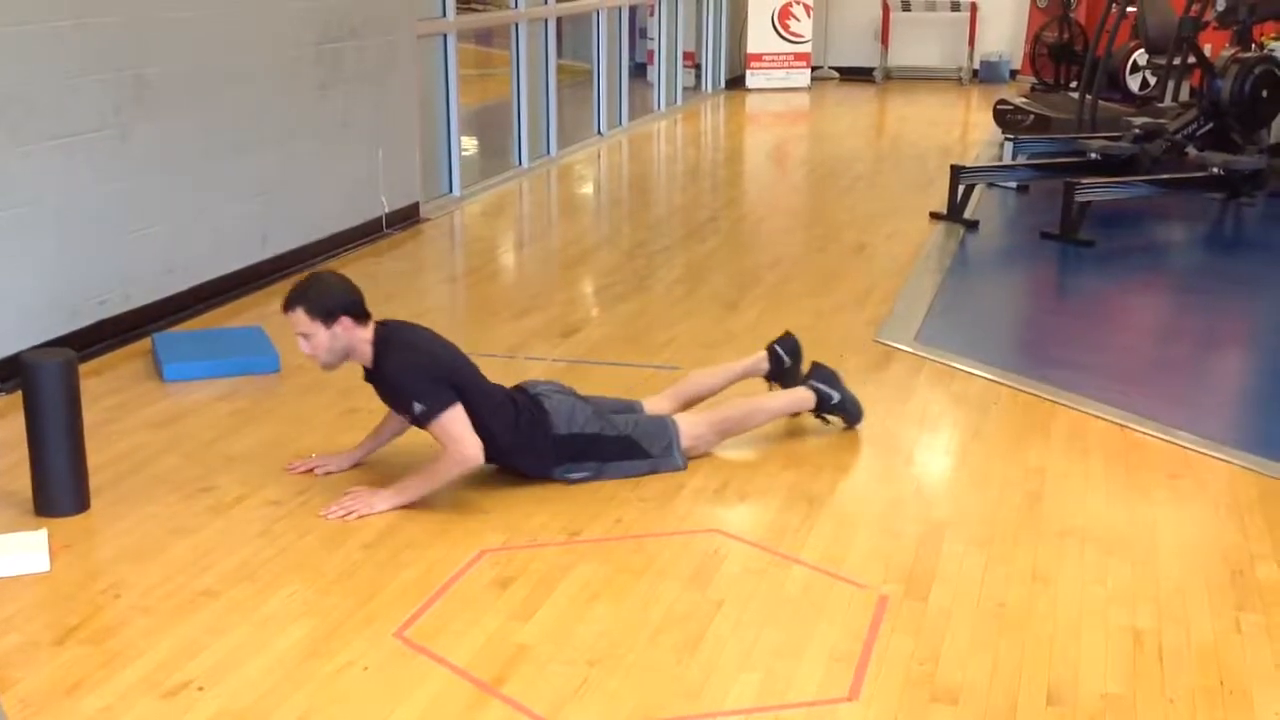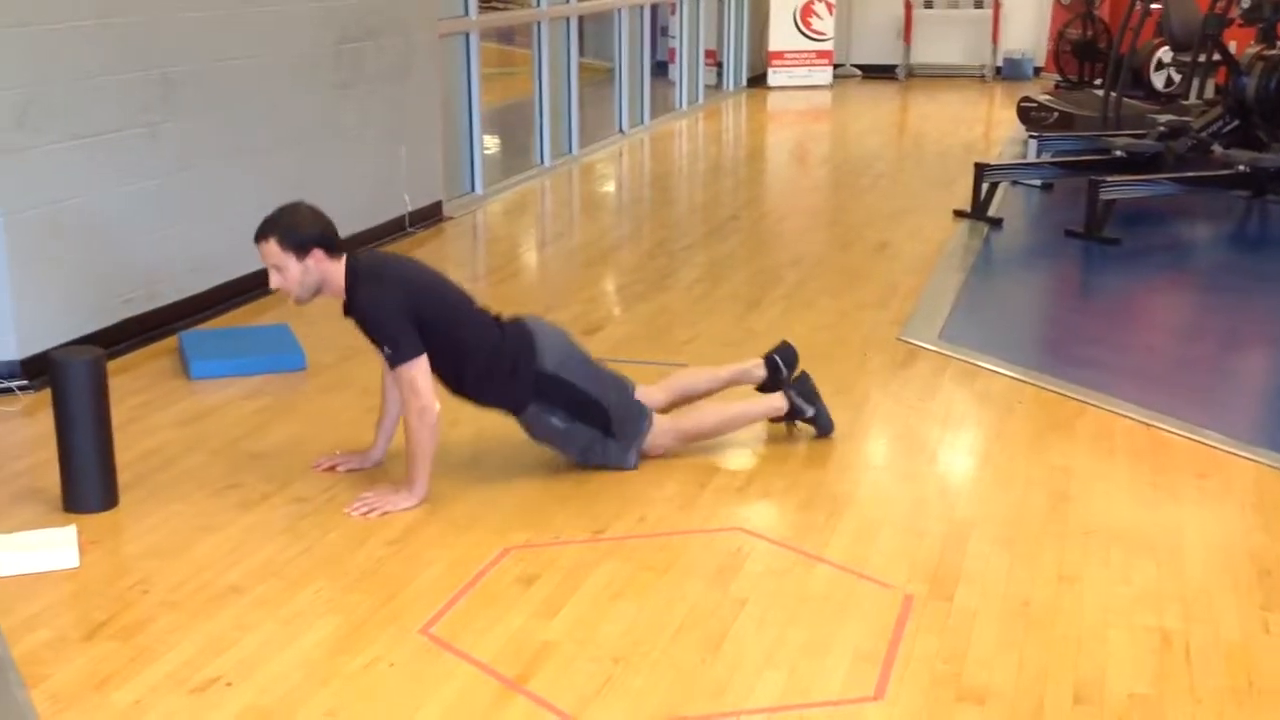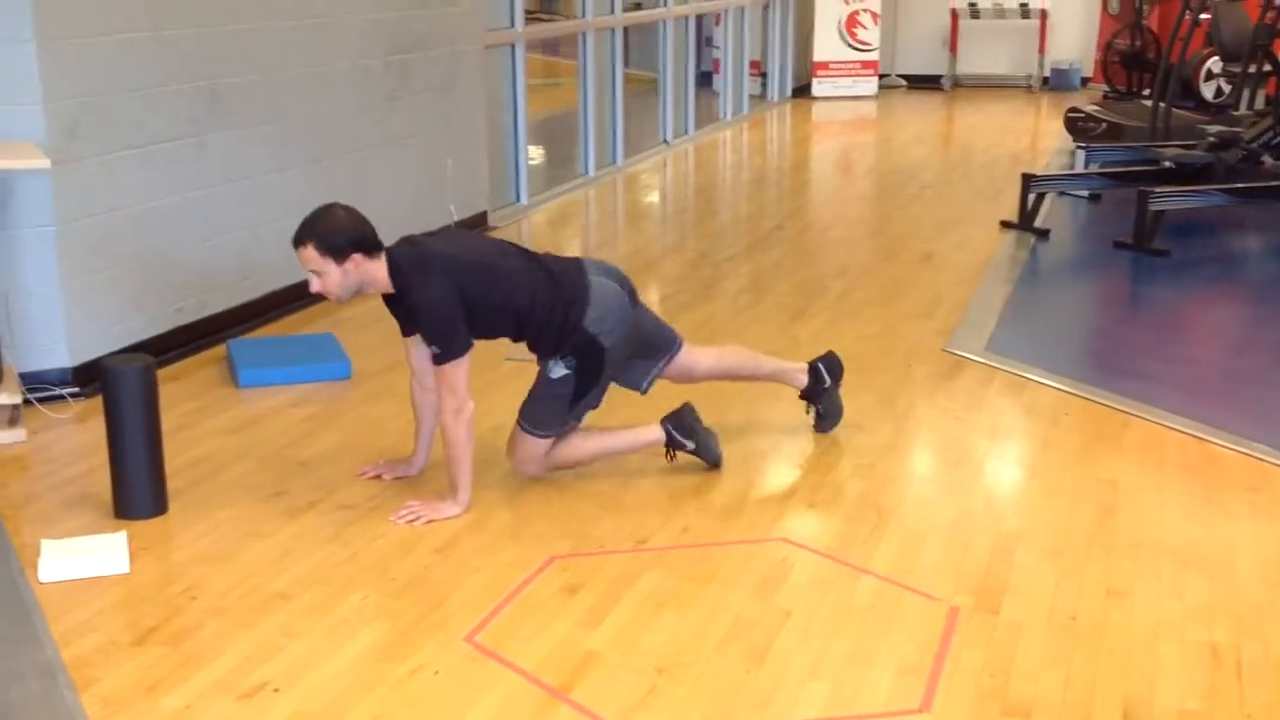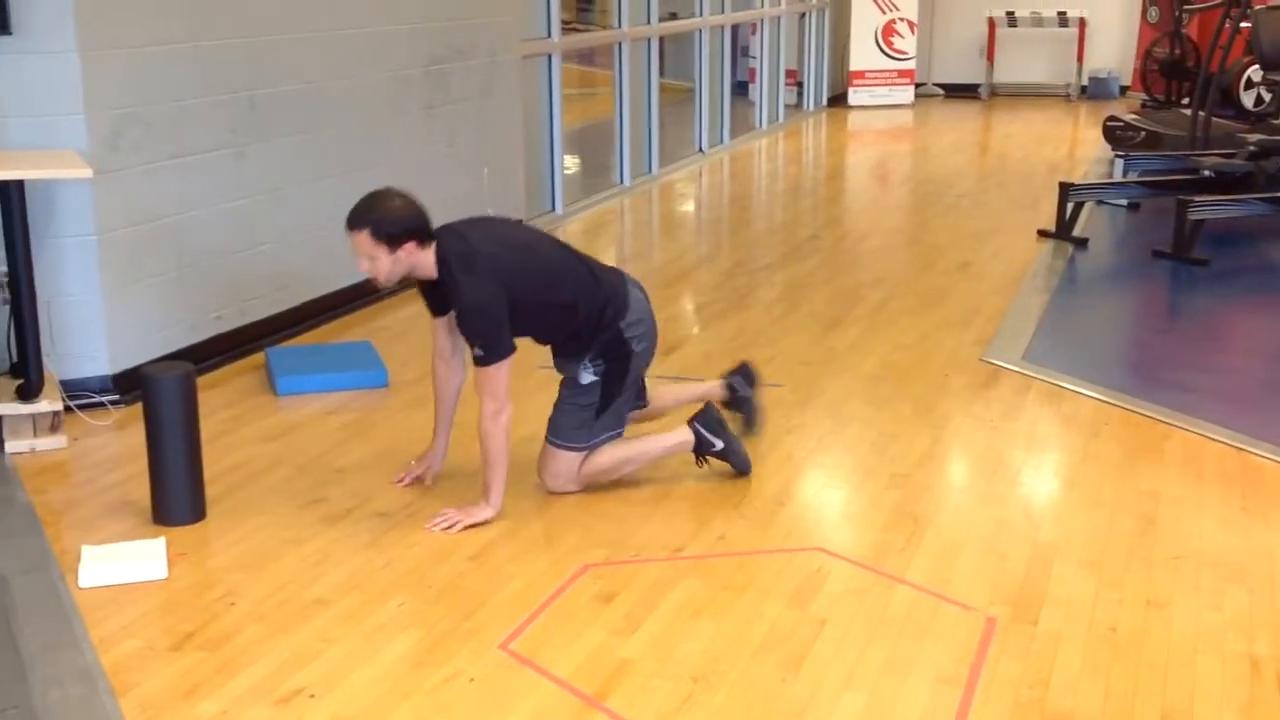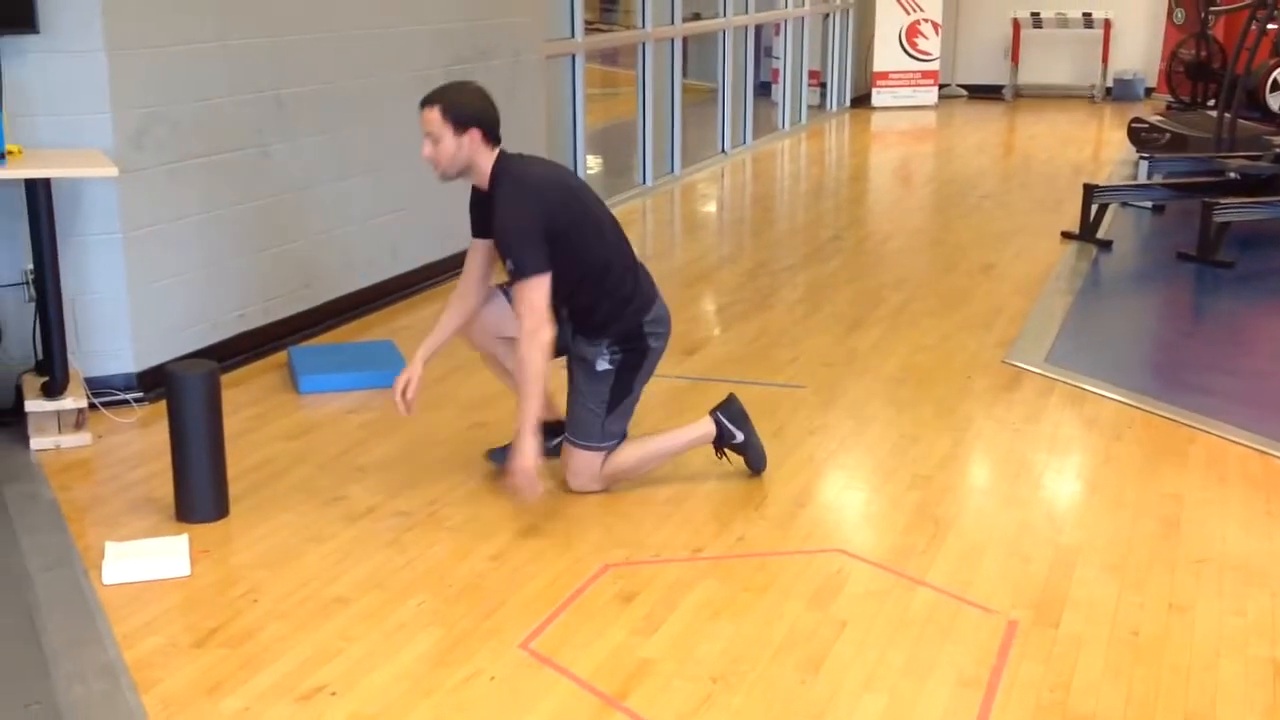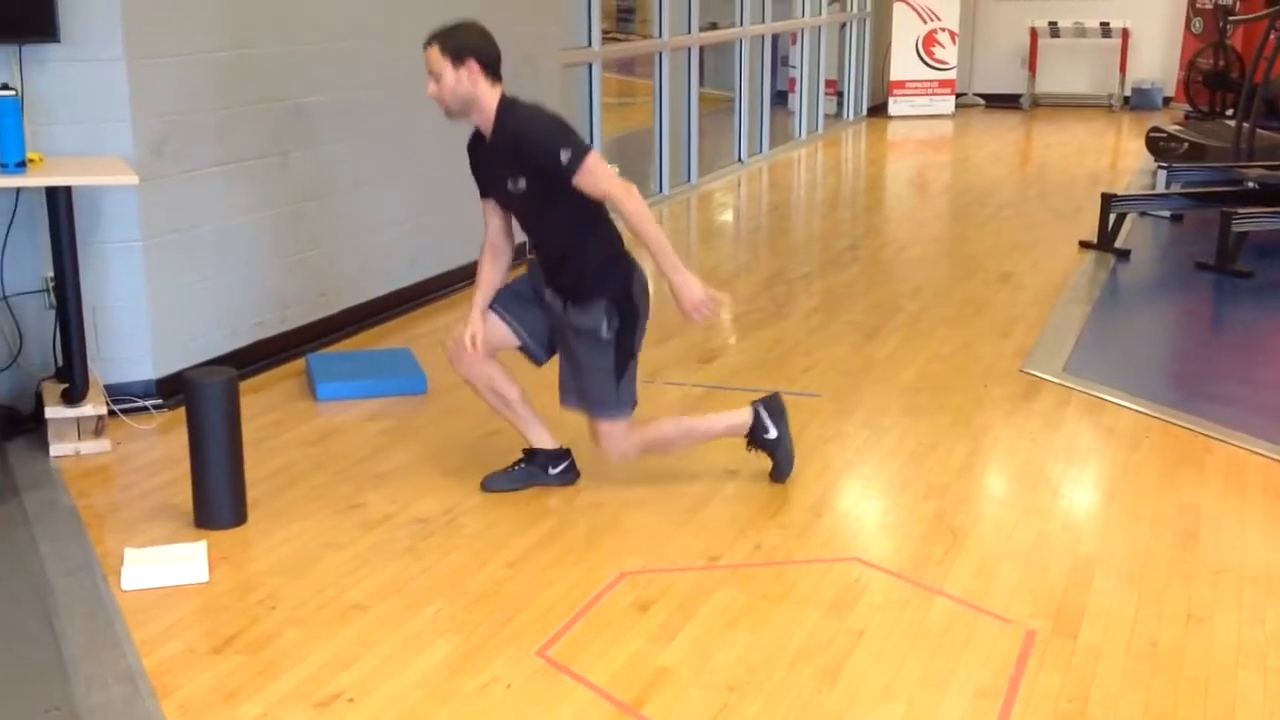
dt=0.4s
person 1, frame 1
left shoulder: (402, 363)
right shoulder: (389, 342)
left elbow: (469, 454)
right elbow: (408, 409)
left wrist: (391, 495)
right wrist: (352, 455)
left hip: (555, 443)
right hip: (539, 405)
left knee: (698, 433)
right knee: (663, 406)
left ankle: (812, 394)
right ankle: (773, 358)
person 1, frame 2
left shoulder: (374, 299)
right shoulder: (371, 275)
left elbow: (424, 406)
right elbow: (401, 371)
left wrist: (412, 490)
right wrist: (372, 451)
left hip: (535, 374)
right hip: (528, 349)
left knee: (660, 435)
right knee: (652, 399)
left ankle: (785, 401)
right ankle: (767, 367)
person 1, frame 3
left shoulder: (428, 291)
right shoulder: (403, 271)
left elbow: (456, 405)
right elbow: (423, 374)
left wrist: (458, 499)
right wrist: (417, 459)
left hip: (586, 323)
right hip: (592, 287)
left knee: (528, 458)
right knee: (690, 364)
left ankle: (668, 433)
right ankle: (811, 375)
person 1, frame 4
left shoulder: (475, 288)
right shoulder: (437, 256)
left elbow: (495, 408)
right elbow: (446, 359)
left wrist: (490, 502)
right wrist: (436, 450)
left hip: (616, 330)
right hip: (604, 306)
left knee: (559, 476)
right knee: (615, 410)
left ankle: (695, 436)
right ankle: (727, 389)
person 1, frame 5
left shoulder: (516, 206)
right shoulder: (489, 191)
left elbow: (538, 330)
right elbow: (470, 286)
left wrist: (526, 439)
right wrist: (419, 358)
left hip: (623, 329)
left knee: (583, 476)
right knee: (478, 319)
left ankle: (716, 428)
right ankle: (552, 425)
person 1, frame 6
left shoulder: (532, 131)
right shoulder: (482, 149)
left elbow: (622, 195)
right elbow: (497, 245)
left wrist: (677, 275)
right wrist: (475, 314)
left hip: (602, 296)
right hip: (551, 285)
left knee: (617, 444)
right knee: (466, 348)
left ankle: (756, 420)
right ankle: (550, 457)
